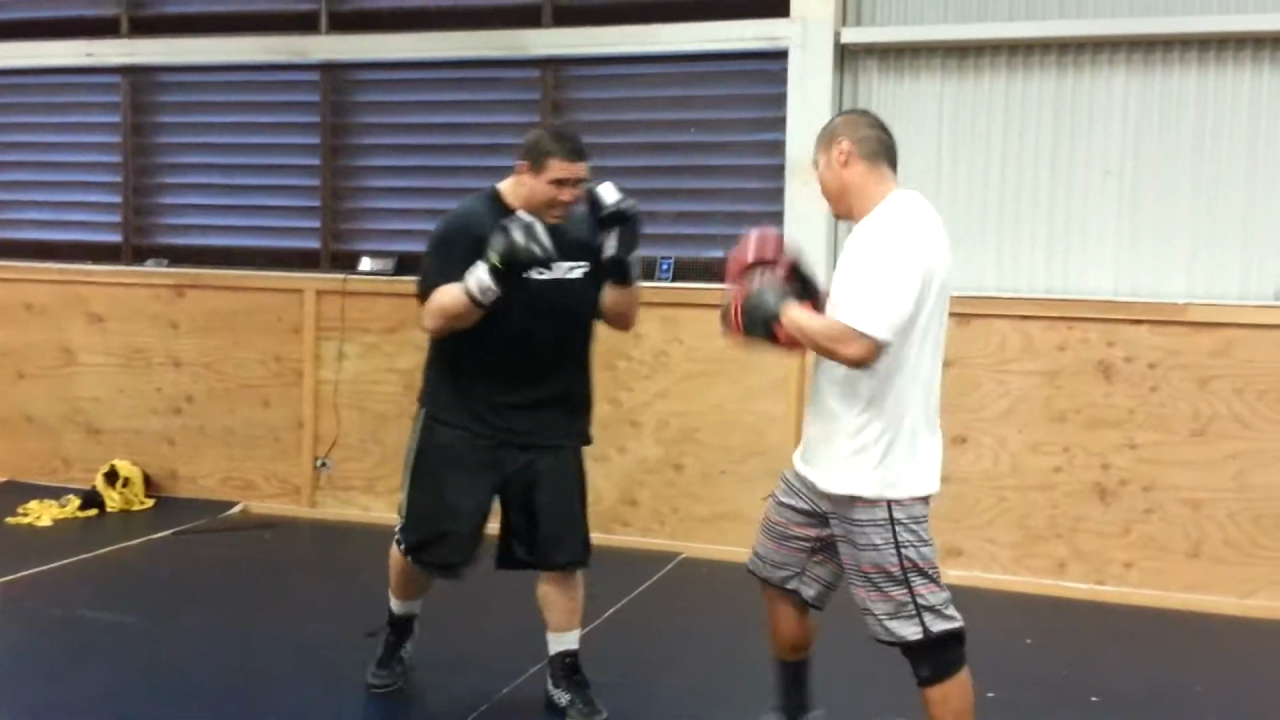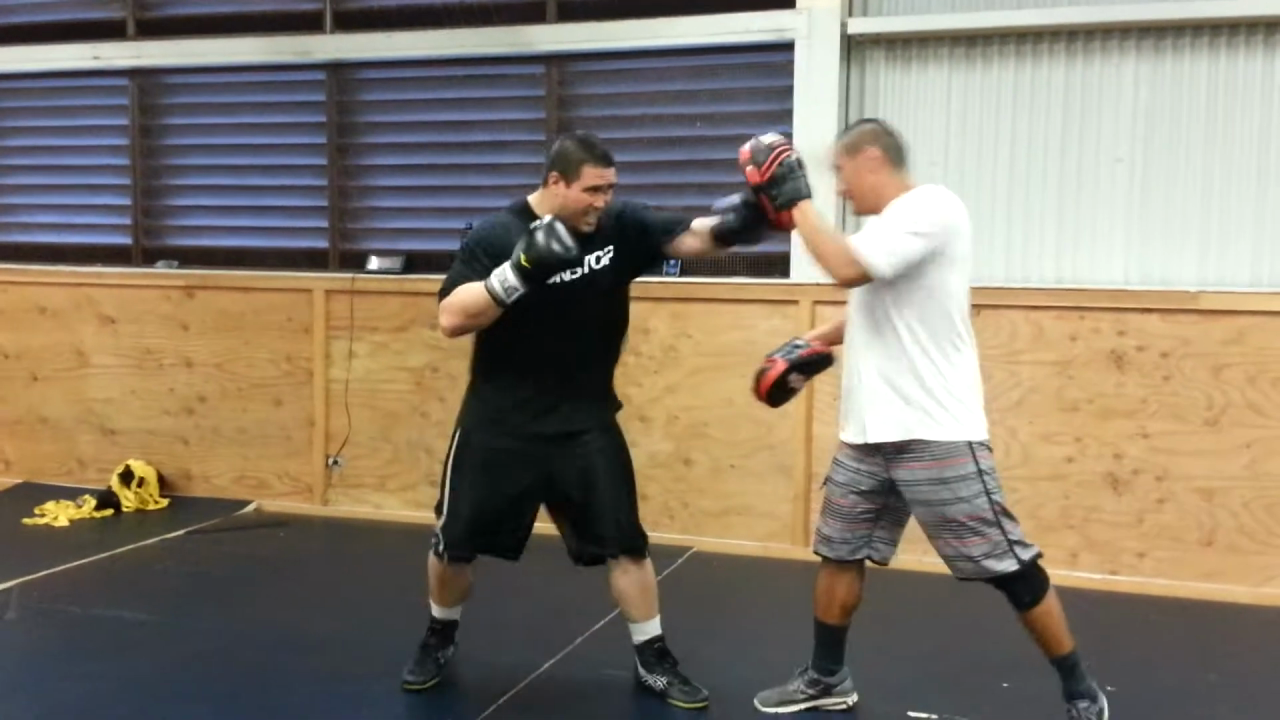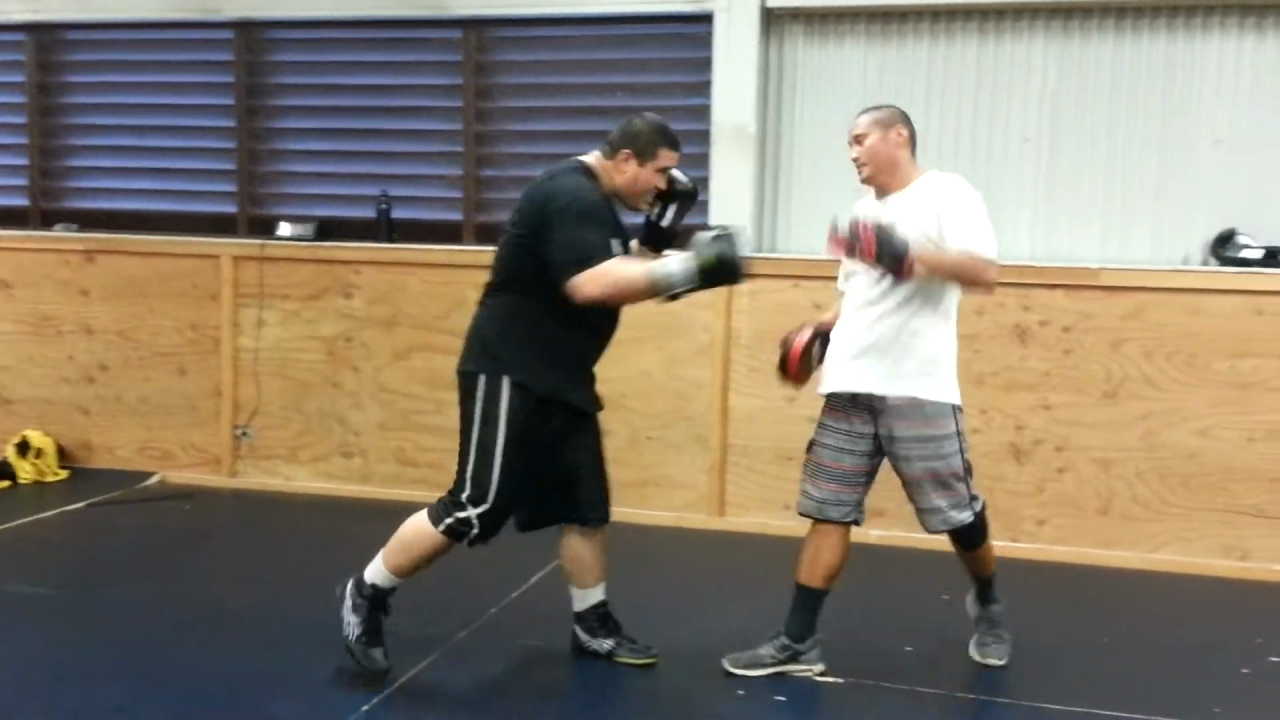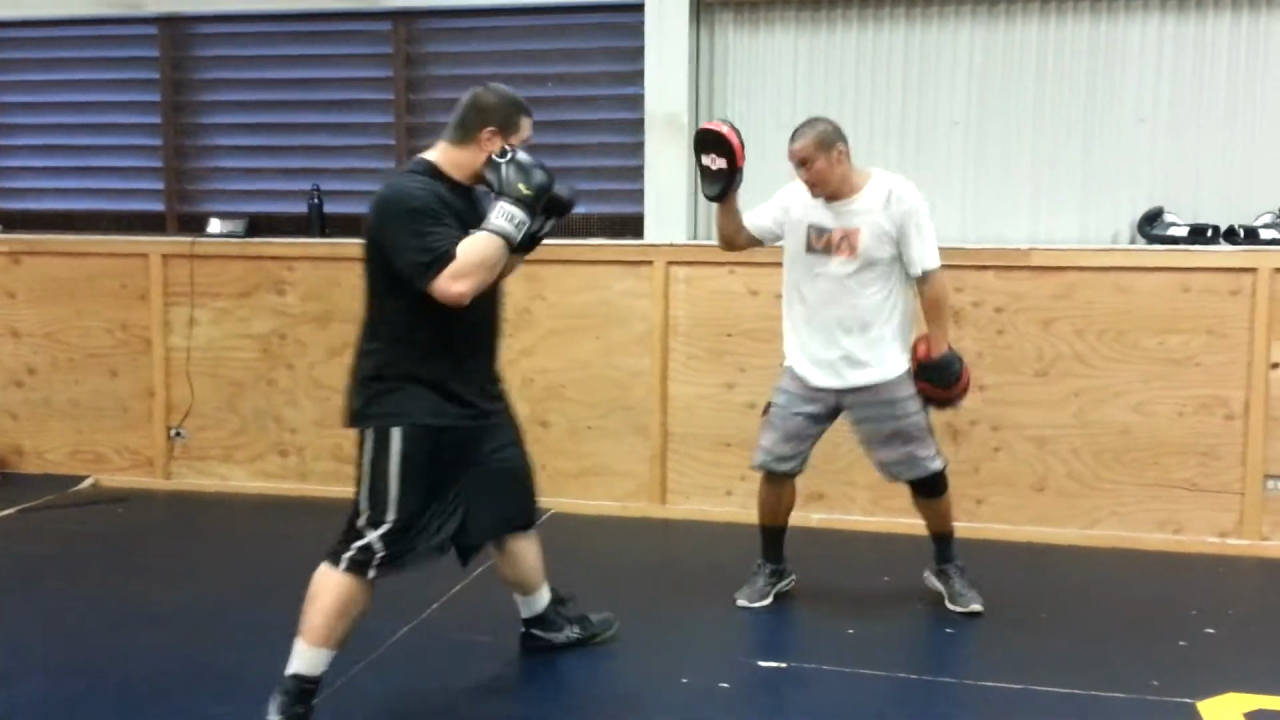
dt=1s
person 1, frame 1
left shoulder: (585, 229)
right shoulder: (468, 223)
left elbow: (623, 316)
right elbow: (435, 318)
left wrist: (619, 251)
right wrist: (495, 266)
left hip: (550, 423)
right hip: (461, 419)
left knee: (562, 553)
right knee: (422, 540)
right ankle: (397, 632)
person 1, frame 2
left shoulder: (620, 224)
right shoulder: (495, 234)
left elbow: (695, 237)
right elbow: (450, 319)
left wrist: (738, 218)
right wrist: (521, 267)
left hip: (586, 424)
right hip: (499, 422)
left knee: (623, 544)
right knee: (455, 542)
left ankle: (654, 659)
right ankle: (438, 639)
person 1, frame 3
left shoulder: (603, 203)
right shoulder: (567, 196)
left elbow: (623, 272)
right elbow: (591, 285)
left wrist: (663, 227)
right wrist: (689, 268)
left hip: (560, 378)
right hip: (512, 374)
left knee: (584, 506)
right knee: (473, 510)
left ankle: (592, 624)
right ankle: (367, 595)
person 1, frame 4
left shoulder: (462, 191)
right shoulder: (408, 198)
left elbow: (483, 268)
right elbow: (456, 283)
left wrist: (532, 222)
right wrist: (513, 208)
left hip: (472, 392)
right hip: (408, 403)
left knee: (511, 511)
right knee: (371, 546)
left ankle: (543, 621)
person 2, frame 1
left shoulder: (902, 228)
right shoulder: (876, 228)
left elbow: (857, 344)
left wrist: (782, 312)
right wrist: (796, 301)
left hip: (878, 469)
right hip: (826, 459)
left knee: (923, 631)
right knee: (780, 578)
person 2, frame 2
left shoulder: (930, 210)
right shoulder: (886, 223)
left elbow: (844, 268)
left wrist: (795, 200)
right wrist: (808, 345)
left hip: (938, 433)
right hip: (870, 431)
left knee: (1007, 566)
right knee: (838, 550)
person 2, frame 3
left shoulder: (949, 194)
right shoulder: (863, 211)
left elbow: (985, 271)
left wrist: (907, 255)
right wrist: (824, 328)
left hip: (918, 389)
right hip: (850, 388)
left knee: (958, 516)
right knee: (828, 512)
left ankle: (987, 608)
right ankle: (797, 642)
person 2, frame 4
left shoulder: (897, 196)
right shoulder: (794, 200)
left elbow: (929, 275)
right elbow: (734, 239)
left wrist: (939, 343)
right wrist: (723, 193)
left hip: (880, 371)
right hip: (808, 369)
left knee: (925, 471)
right knee: (774, 465)
left ankle: (947, 567)
right ankle: (772, 568)
